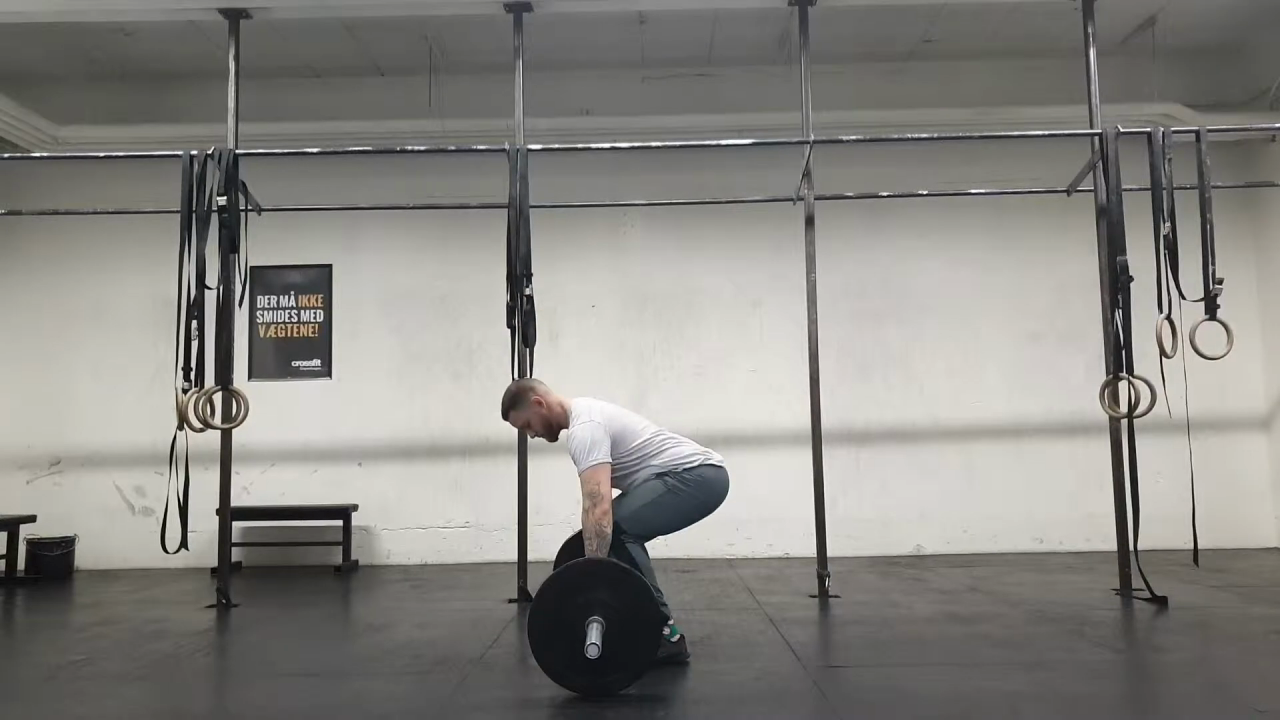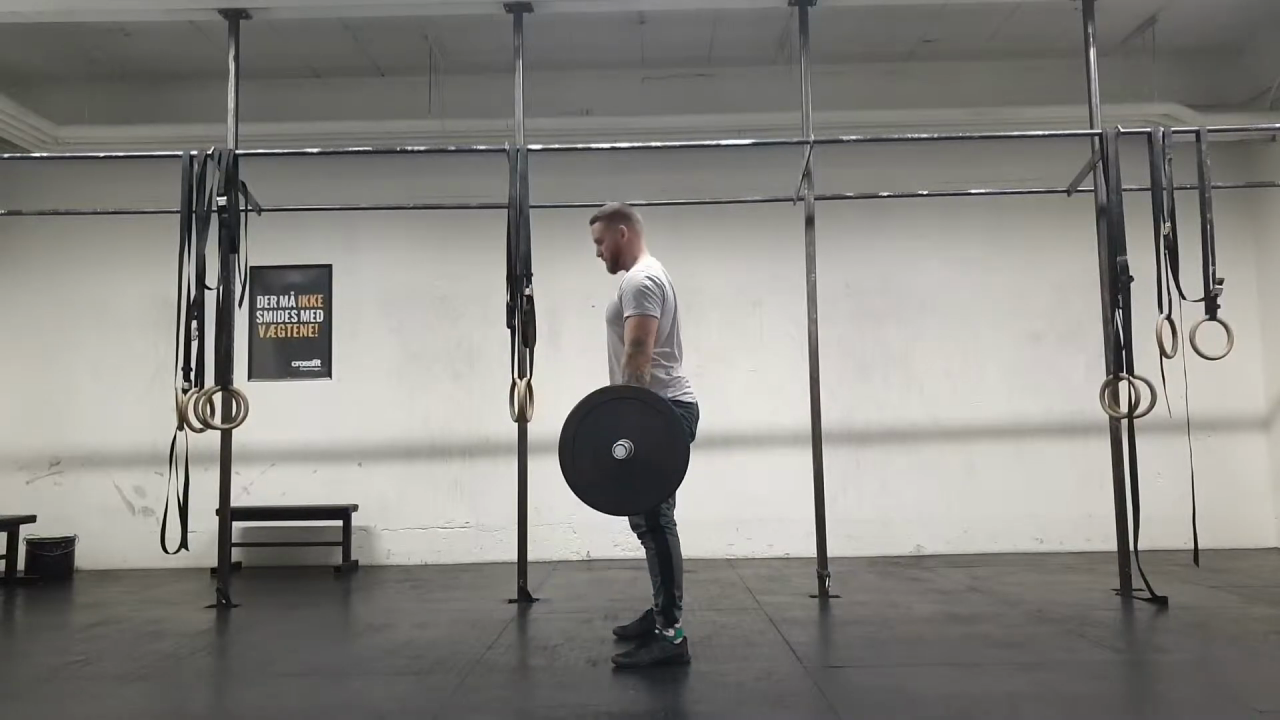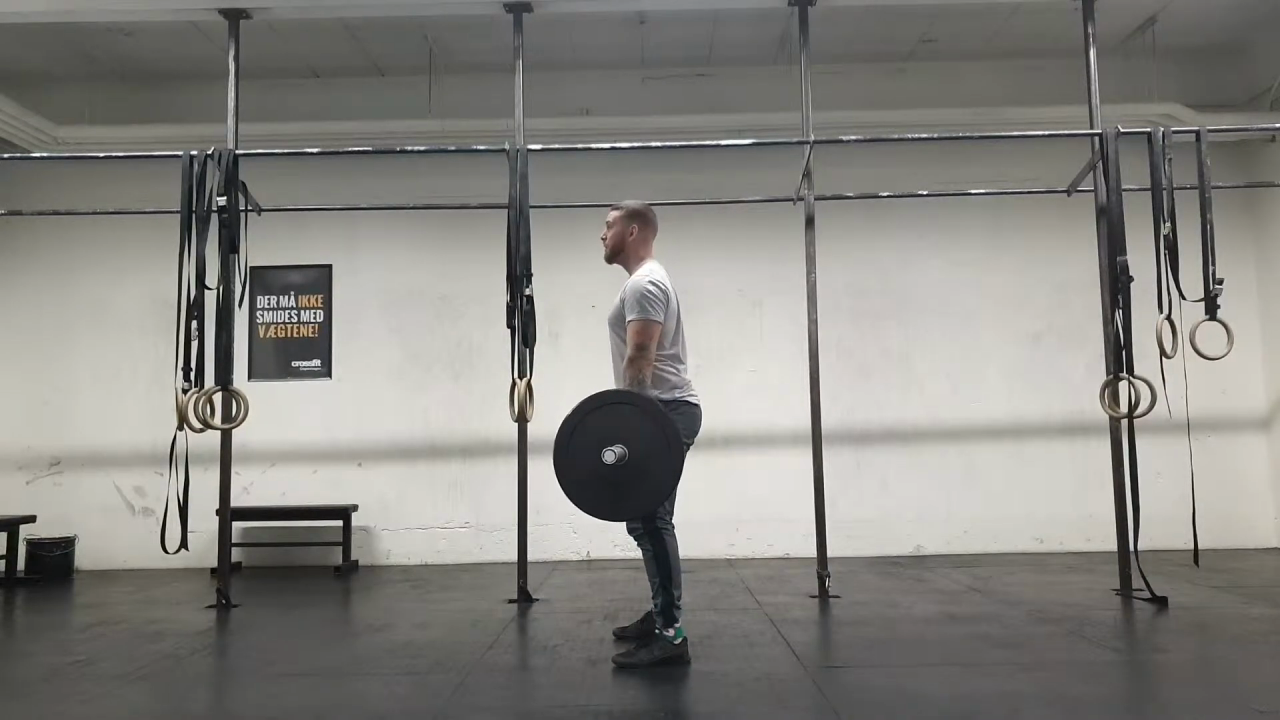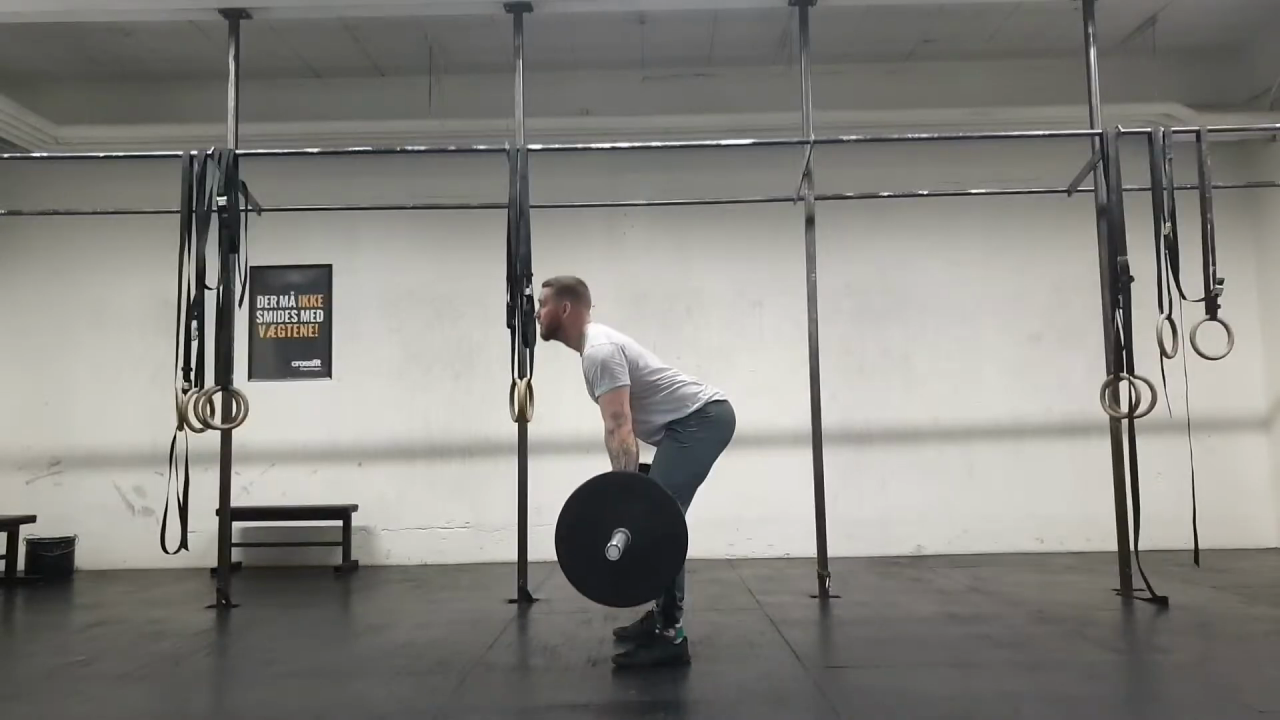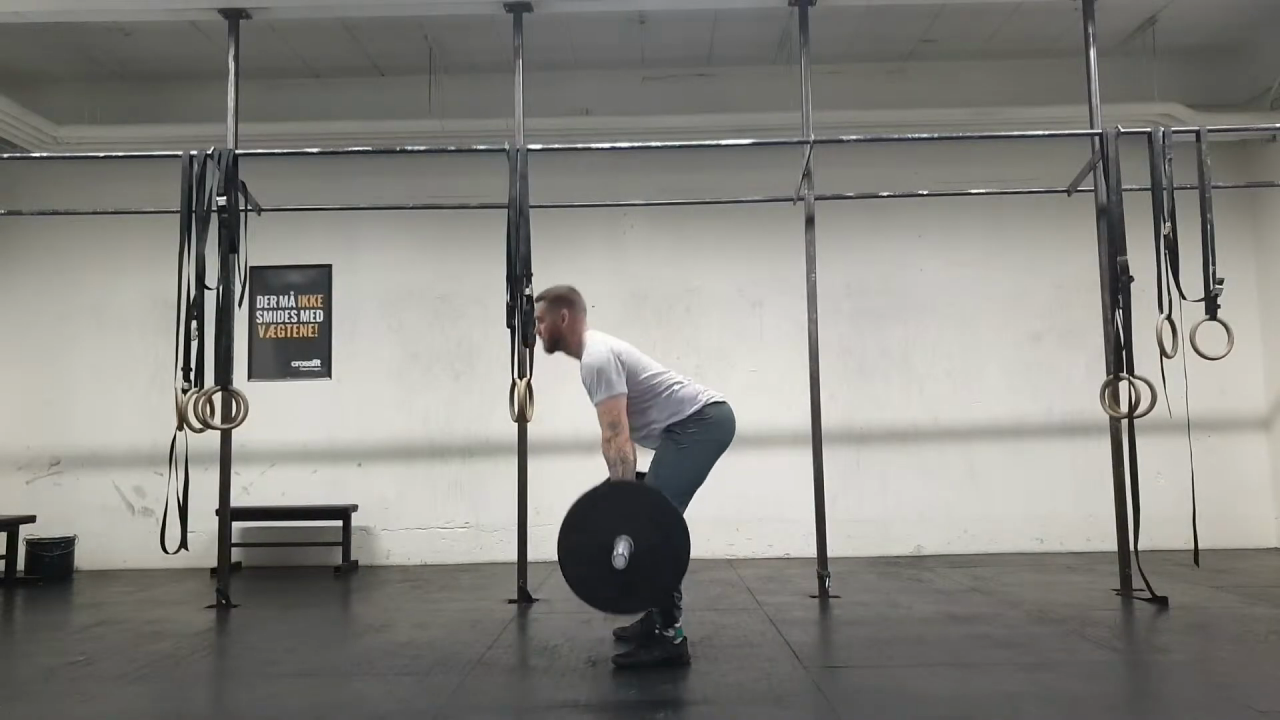
dt=1s
person 1, frame 1
left shoulder: (584, 429)
right shoulder: (584, 413)
left elbow: (597, 509)
right elbow: (600, 507)
left hip: (698, 477)
right hip: (701, 473)
left knee: (616, 531)
right knee: (619, 529)
left ankle: (663, 633)
person 1, frame 2
left shoulder: (641, 280)
right shoulder: (645, 278)
left elbow: (638, 356)
left knee: (654, 520)
right knee: (650, 519)
left ankle: (670, 635)
right ankle: (662, 614)
person 1, frame 3
left shoulder: (643, 283)
right shoulder: (645, 281)
left elbow: (640, 359)
left hip: (664, 413)
right hip: (662, 412)
left knee: (649, 519)
right knee: (647, 519)
left ankle: (669, 635)
right ankle: (662, 615)
person 1, frame 4
left shoulder: (599, 351)
right shoulder: (597, 344)
left elbow: (619, 428)
right elbow: (624, 425)
left hip: (701, 419)
right hip: (700, 418)
left ankle: (670, 636)
right ankle: (662, 616)
person 1, frame 5
left shoulder: (597, 358)
right shoulder: (598, 352)
left elbow: (617, 437)
right elbow: (620, 433)
left hip: (701, 421)
right hip: (697, 420)
left ankle: (670, 636)
right ankle: (661, 617)
